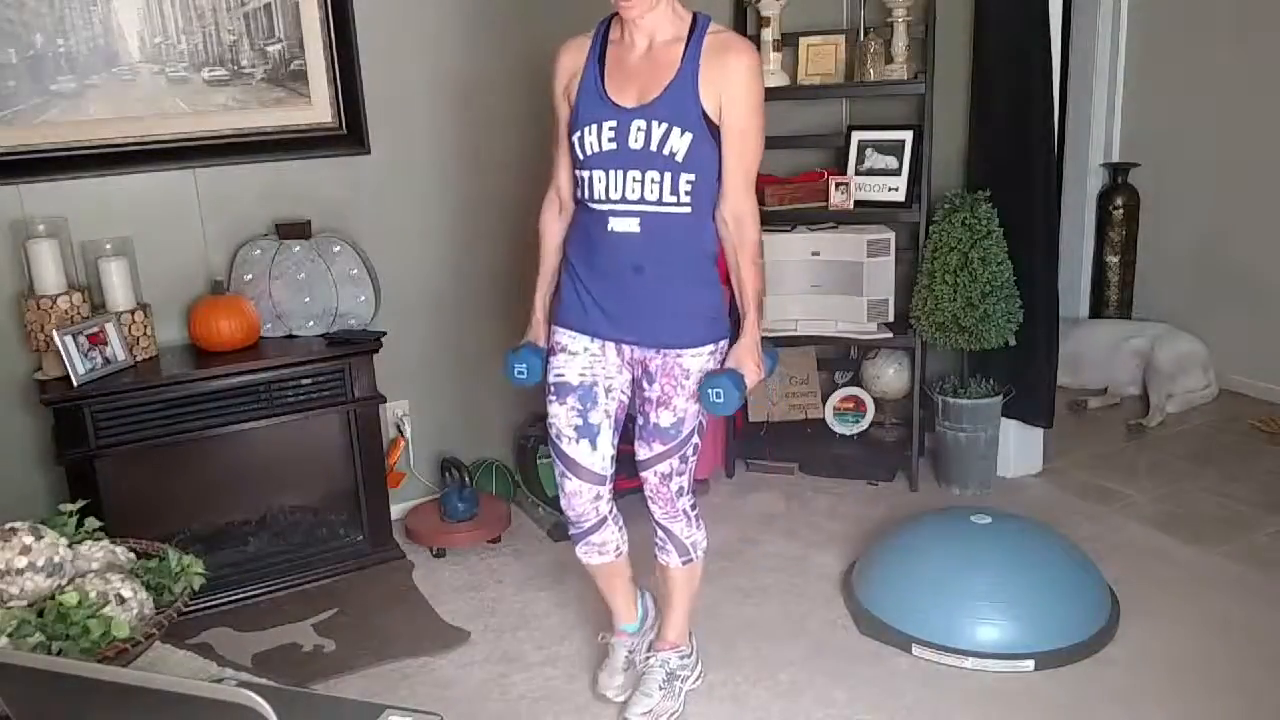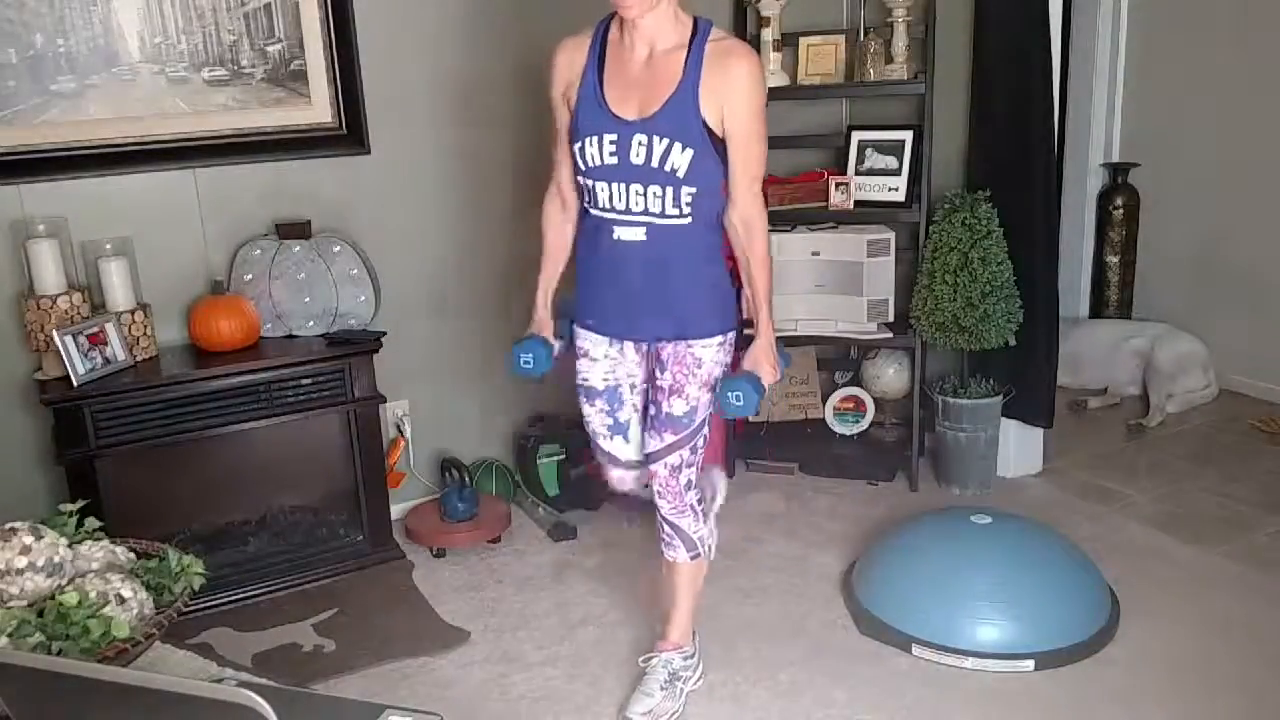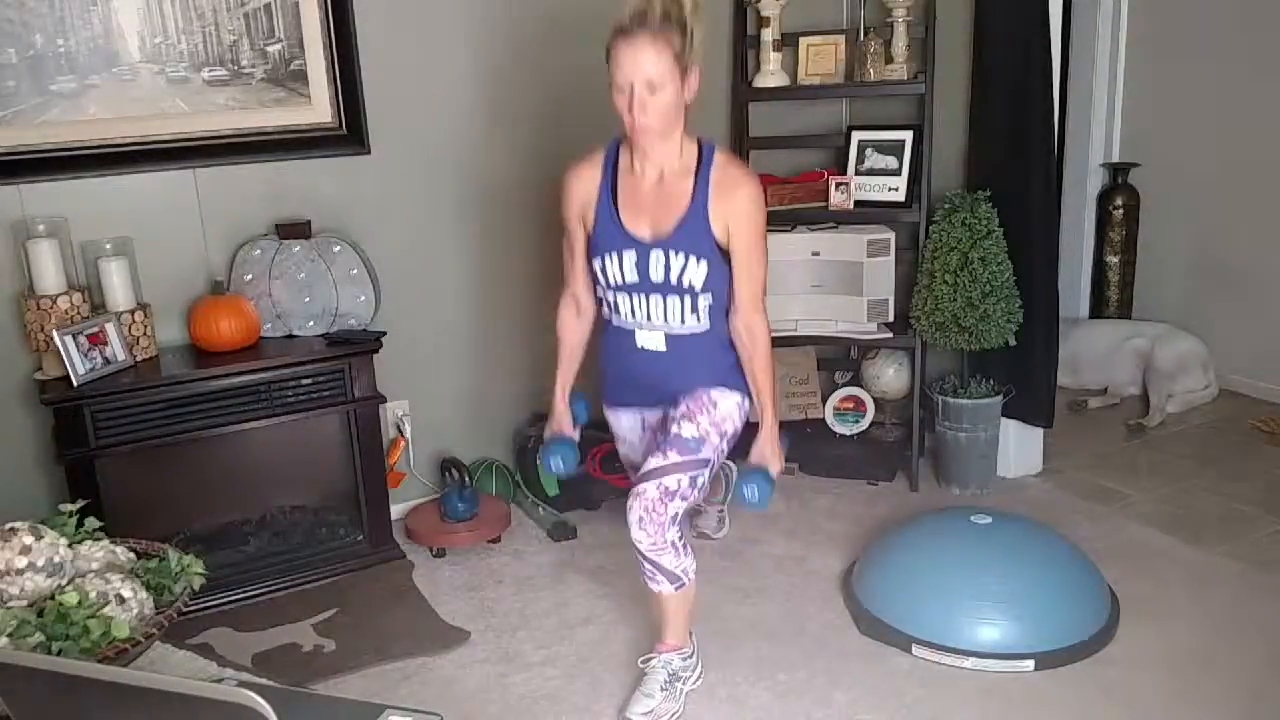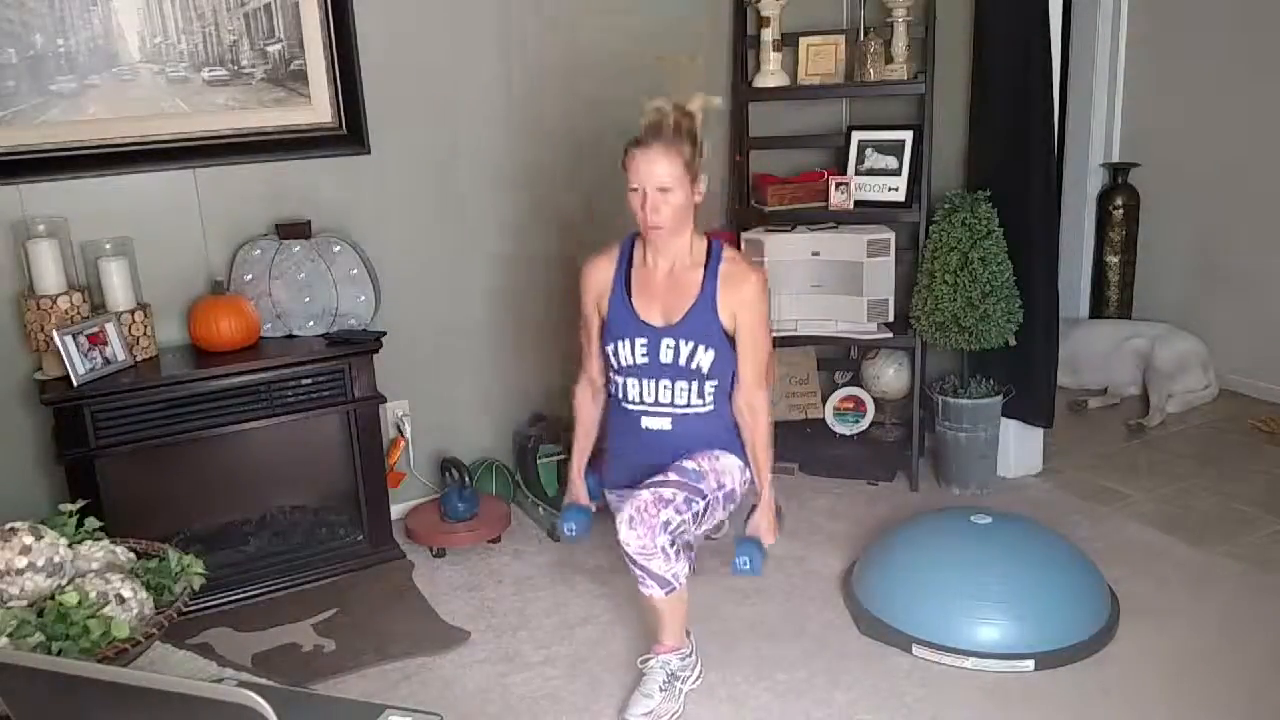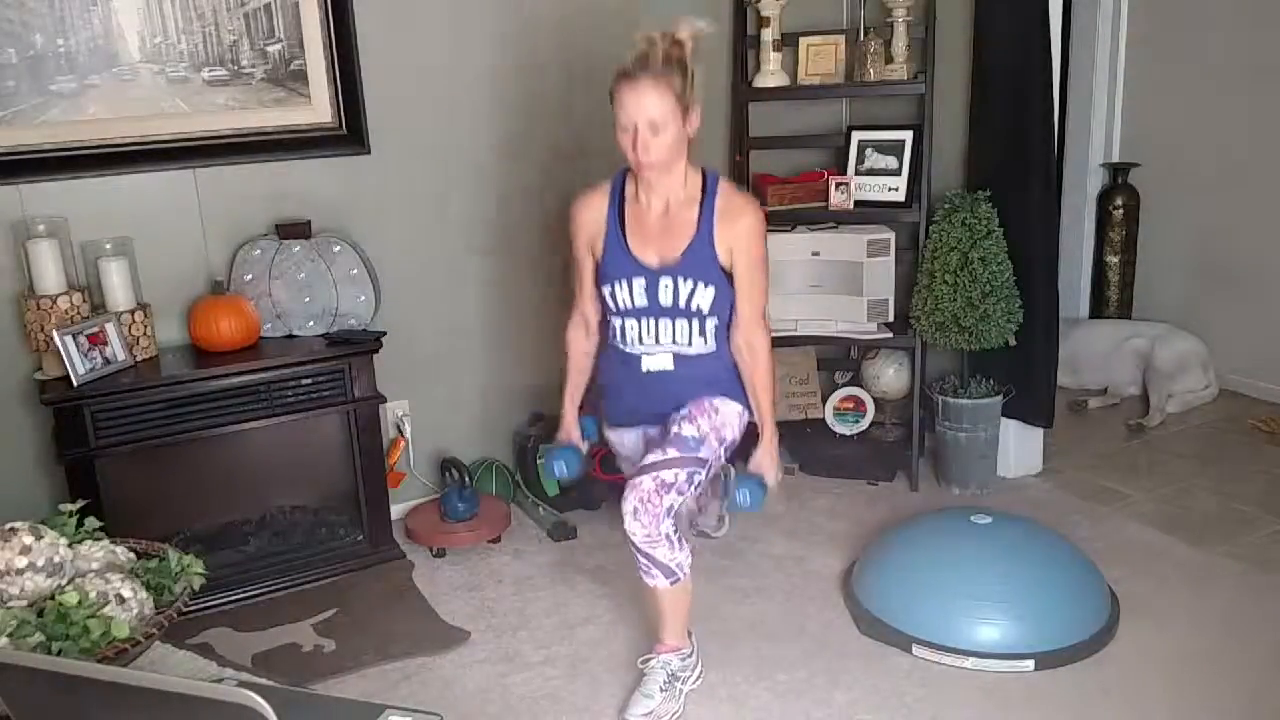
dt=0.1s
person 1, frame 1
left shoulder: (725, 59)
right shoulder: (576, 58)
left elbow: (736, 207)
right elbow: (561, 197)
left wrist: (750, 331)
right wrist: (538, 308)
left hip: (682, 328)
right hip: (585, 320)
left knee: (663, 487)
right knee: (579, 490)
left ankle: (675, 650)
right ankle: (629, 620)
person 1, frame 2
left shoulder: (727, 65)
right shoulder: (574, 59)
left elbow: (745, 211)
right elbow: (565, 195)
left wrist: (764, 331)
right wrist: (542, 300)
left hip: (693, 320)
right hip: (602, 317)
left knee: (672, 482)
right knee: (622, 473)
left ankle: (677, 650)
right ankle: (699, 480)
person 1, frame 3
left shoulder: (731, 187)
right shoulder: (585, 184)
left elbow: (748, 316)
right elbow: (577, 300)
left wrist: (767, 423)
right wrist: (560, 401)
left hip: (707, 391)
right hip: (629, 391)
left knee: (650, 518)
right knee: (658, 503)
left ankle: (676, 654)
right ankle: (707, 484)
person 1, frame 4
left shoulder: (735, 279)
right shoulder: (602, 272)
left elbow: (752, 393)
right elbow: (591, 379)
left wrist: (765, 496)
right wrist: (576, 473)
left hip: (712, 453)
right hip: (632, 456)
left knee: (644, 527)
left ankle: (674, 655)
right ankle: (699, 520)
person 1, frame 5
left shoulder: (732, 217)
right shoulder: (593, 213)
left elbow: (751, 337)
right elbow: (586, 318)
left wrist: (768, 438)
right wrist: (569, 415)
left hip: (709, 399)
right hip: (630, 403)
left knee: (645, 509)
right knee: (655, 494)
left ankle: (675, 653)
right ankle: (700, 494)
